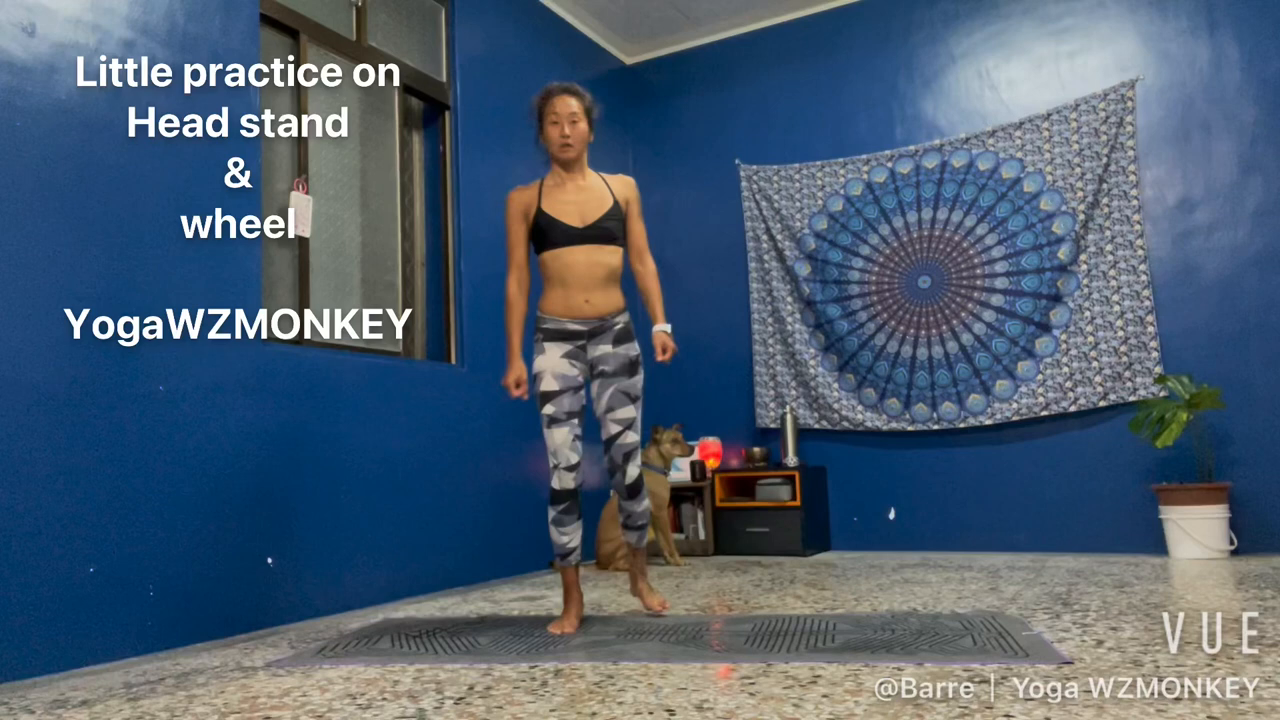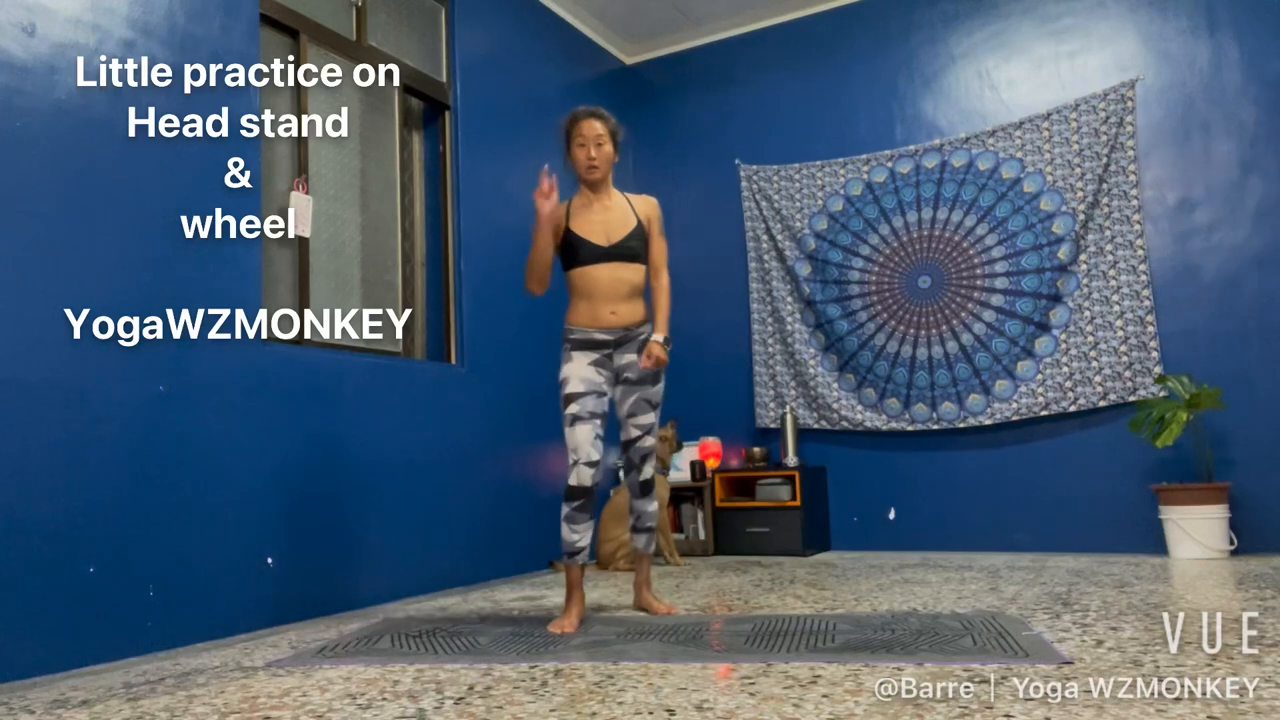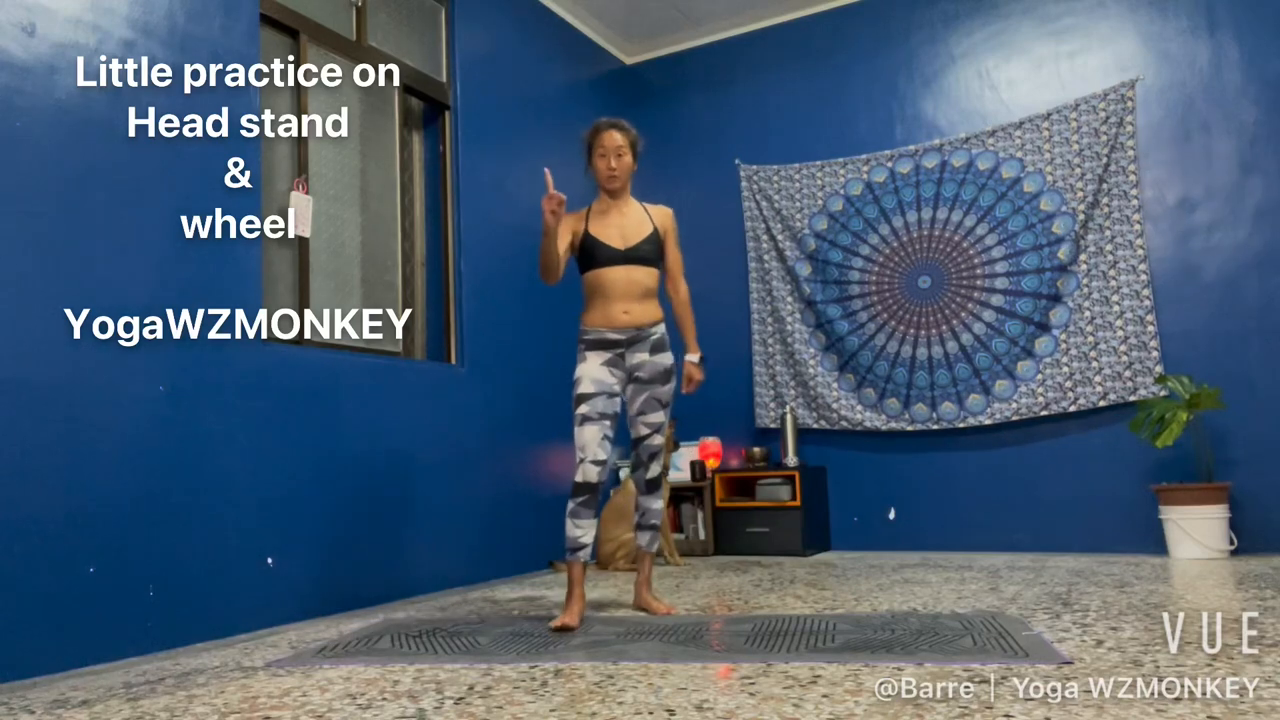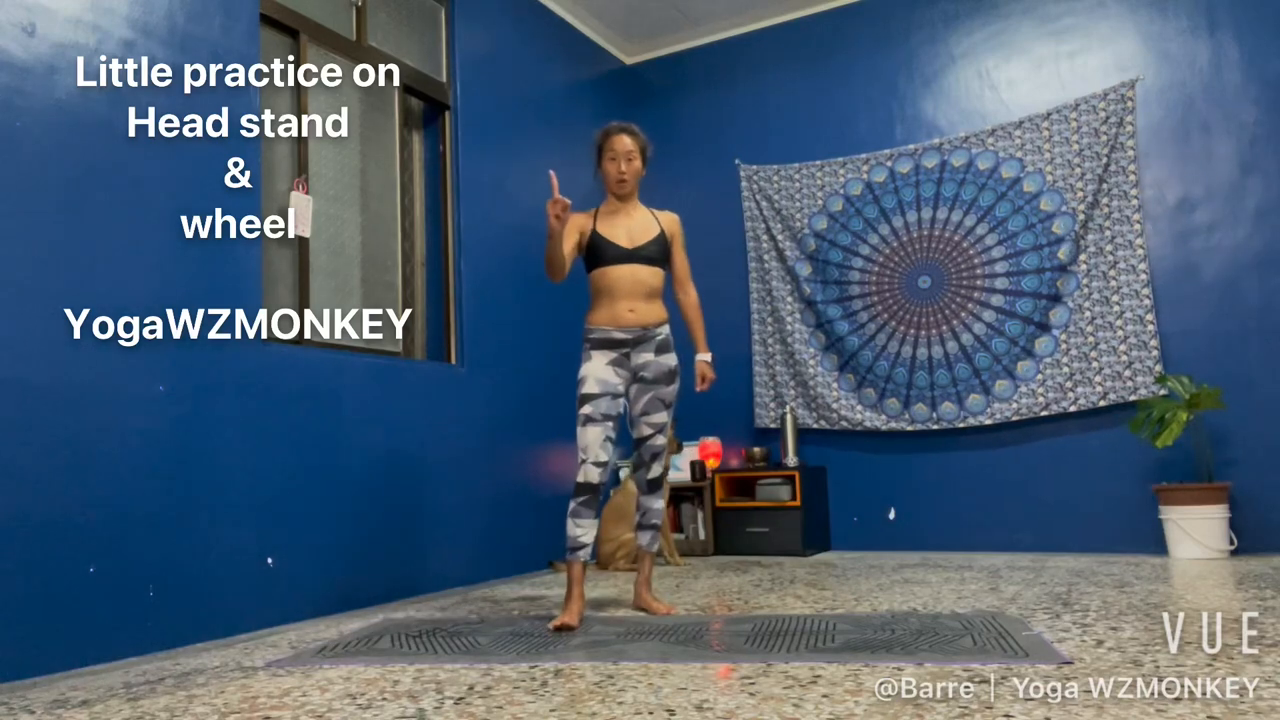
dt=0.3s
person 1, frame 1
left shoulder: (622, 188)
right shoulder: (524, 200)
left elbow: (642, 260)
right elbow: (516, 279)
left wrist: (661, 323)
right wrist: (515, 356)
left hip: (617, 334)
right hip: (556, 339)
left knee: (626, 459)
right knee: (564, 470)
left ankle: (639, 573)
right ankle: (572, 600)
person 1, frame 2
left shoulder: (645, 208)
right shoulder: (556, 217)
left elbow: (660, 278)
right elbow: (536, 287)
left wrist: (660, 336)
right wrist: (544, 222)
left hip: (637, 345)
right hip: (584, 349)
left knee: (642, 467)
right knee: (582, 470)
left ankle: (643, 586)
right ankle: (574, 599)
person 1, frame 3
left shoulder: (661, 217)
right shoulder: (576, 222)
left elbow: (677, 288)
right elbow: (550, 276)
left wrist: (692, 353)
right wrist: (550, 229)
left hip: (652, 347)
right hip: (597, 349)
left knee: (650, 468)
right knee: (589, 468)
left ankle: (643, 586)
right ankle: (575, 596)
person 1, frame 4
left shoulder: (668, 222)
right shoulder: (582, 222)
left elbow: (685, 290)
right elbow: (556, 274)
left wrist: (703, 352)
right wrist: (554, 231)
left hip: (657, 347)
right hip: (602, 348)
left knee: (651, 467)
right knee: (590, 467)
left ankle: (643, 586)
right ankle: (574, 596)
